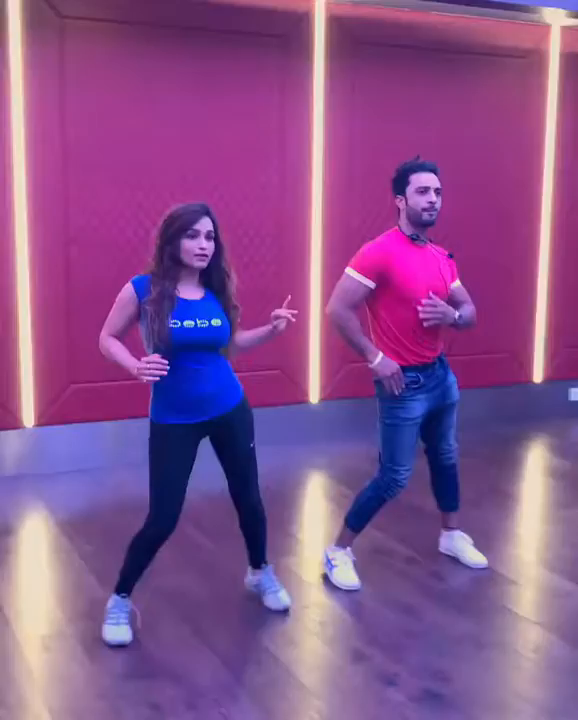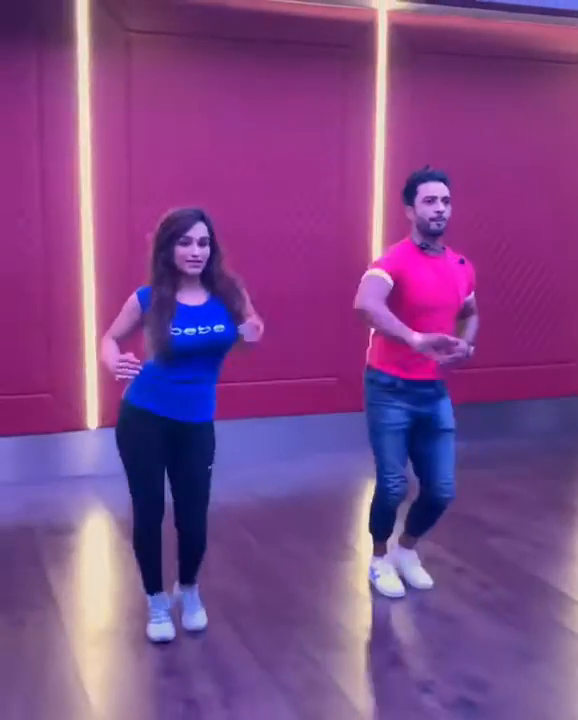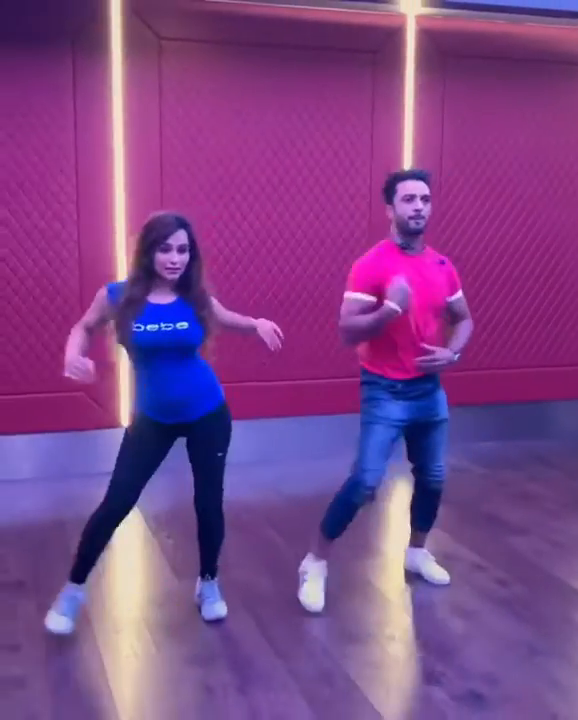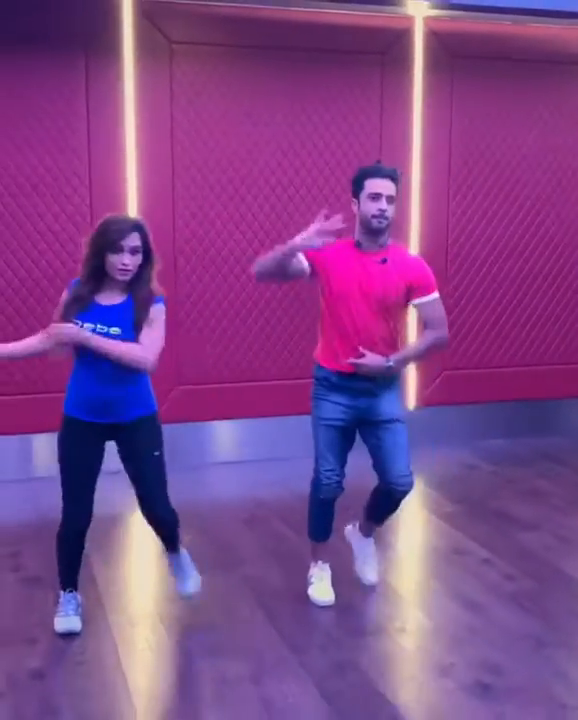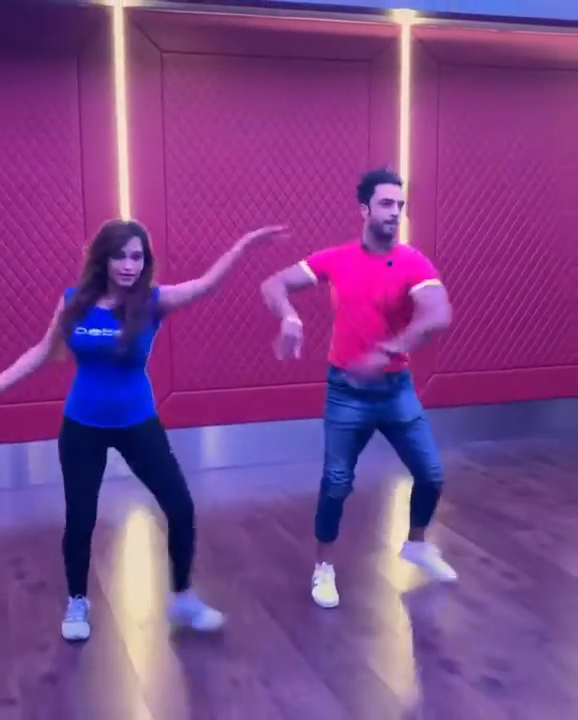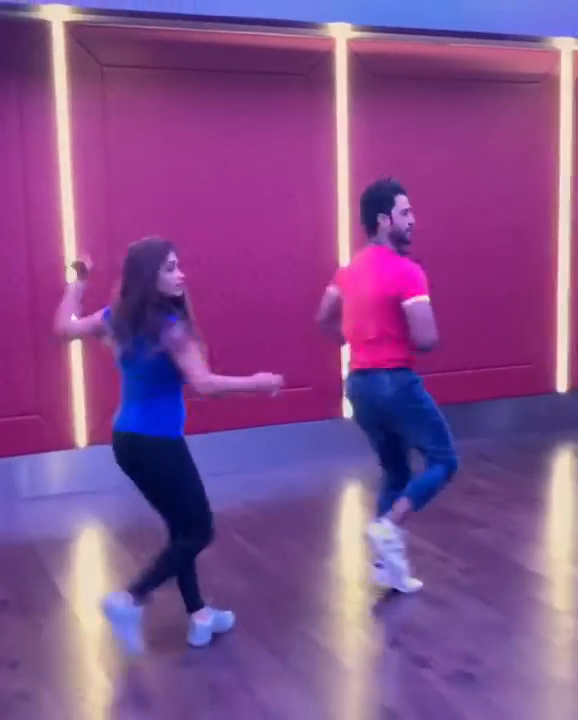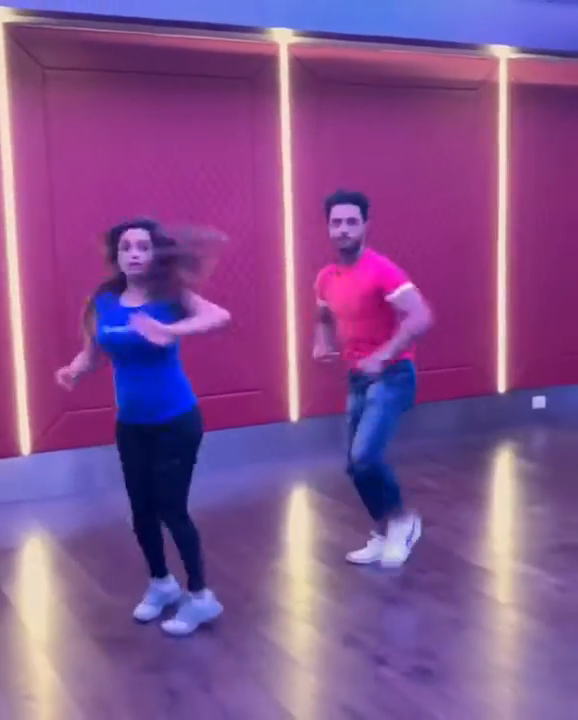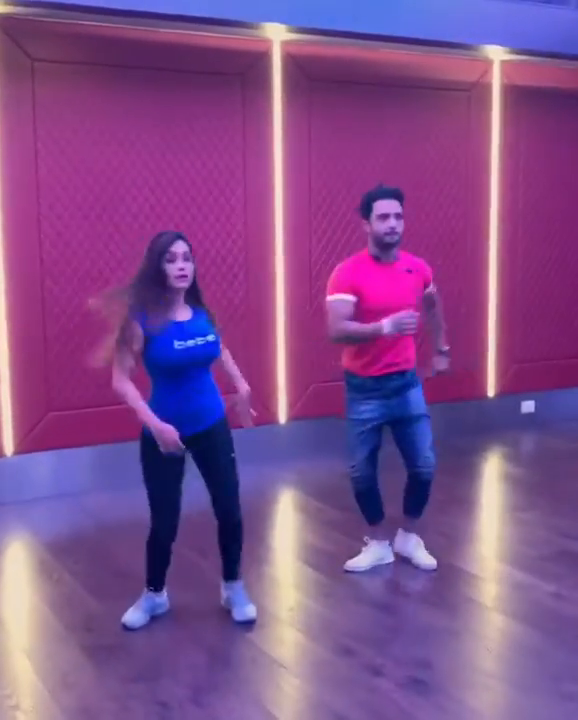
dt=0.4s
person 1, frame 1
left shoulder: (443, 258)
right shoulder: (379, 253)
left elbow: (469, 312)
right elbow: (338, 309)
left wrist: (453, 314)
right wrist: (375, 358)
left hip: (439, 374)
right hip: (400, 381)
left knee: (445, 458)
right knee: (393, 478)
left ankle: (451, 536)
right ankle: (338, 552)
person 1, frame 2
left shoulder: (461, 267)
right shoulder: (395, 261)
left elbow: (470, 315)
right elbow: (366, 302)
left wrist: (466, 343)
right wrist: (412, 337)
left hip: (435, 393)
right hip: (390, 391)
left knee: (441, 490)
right knee: (392, 487)
left ankle: (404, 550)
right ankle: (381, 558)
person 1, frame 3
left shoulder: (443, 267)
right shoulder: (370, 266)
left elbow: (463, 319)
right elbow: (348, 331)
left wrist: (452, 352)
right wrist: (390, 310)
left hip: (429, 389)
right hip: (384, 391)
left knee: (432, 478)
right knee: (365, 483)
left ankle: (417, 552)
right ankle: (315, 563)
person 1, frame 4
left shoulder: (413, 268)
right shoulder: (325, 255)
left elbow: (439, 331)
right elbow: (262, 272)
left wrist: (390, 364)
right wrist: (300, 243)
left hip: (381, 389)
right hip: (332, 387)
left knee: (398, 481)
right knee: (327, 482)
left ankle: (364, 533)
right ankle: (319, 566)
person 1, frame 5
left shoulder: (414, 266)
right shoulder: (334, 260)
left elbow: (439, 317)
right elbow: (273, 285)
left wrist: (386, 351)
right wrist: (288, 318)
left hip: (396, 386)
right hip: (346, 390)
left knee: (432, 474)
right knee: (337, 483)
left ankle: (418, 544)
right ankle: (325, 568)
person 1, frame 6
left shoulder: (351, 270)
right shoulder: (407, 272)
left elbow: (324, 321)
right elbow: (425, 341)
right wrist: (404, 342)
left hip: (361, 384)
right hip: (398, 384)
left knee: (396, 471)
right knee: (443, 463)
left ankle: (391, 561)
right ankle: (388, 528)
person 1, frame 7
left shoulder: (381, 270)
right shoulder: (326, 278)
left elbow: (421, 318)
right elbow: (323, 319)
left wrist: (381, 357)
right wrist: (321, 345)
left hip: (392, 377)
right hip: (360, 381)
left knee: (364, 457)
right knee: (357, 463)
left ankle: (403, 521)
right ankle: (384, 537)
person 1, frame 8
left shoulder: (419, 268)
right shoulder: (346, 273)
left elbow: (434, 305)
right elbow: (337, 330)
left wrist: (441, 348)
right wrist: (386, 326)
left hip: (407, 384)
right hip: (364, 389)
left knee: (423, 468)
right knee: (362, 472)
left ankle: (408, 536)
right ankle: (378, 544)
person 2, frame 1
left shoulder: (218, 293)
right shoulder: (142, 290)
right elbow: (108, 338)
left wrist: (271, 327)
right wrist: (133, 364)
left hip: (230, 410)
right hip: (173, 420)
left knee: (248, 499)
right knee: (162, 520)
left ankle: (261, 574)
right ankle: (119, 602)
person 2, frame 2
left shoulder: (227, 291)
right shoulder: (147, 299)
left elbow: (248, 321)
right elbow: (110, 338)
left wrist: (252, 331)
right wrist: (115, 361)
left hip: (196, 420)
right hip: (143, 415)
left knee: (192, 519)
right knee: (148, 513)
left ankle: (188, 591)
right ankle: (155, 601)
person 2, frame 3
left shoulder: (197, 298)
right shoulder: (118, 296)
left elbow: (232, 322)
right elbow: (83, 328)
left wrist: (258, 325)
right wrist: (73, 357)
left hip: (208, 415)
right hip: (152, 419)
left knee: (209, 504)
right knee: (114, 505)
left ankle: (208, 585)
right ankle: (73, 590)
person 2, frame 4
left shoulder: (152, 303)
right shoulder: (77, 293)
left elbow: (146, 359)
right elbow: (49, 338)
left wrist: (90, 338)
left hip: (137, 420)
right hip: (81, 420)
left knee: (157, 507)
right knee: (76, 514)
left ankle: (177, 555)
right ankle: (68, 597)
person 2, frame 5
left shoulder: (153, 301)
right shoulder: (74, 302)
left elbow: (204, 285)
right elbow: (43, 351)
left wrist: (241, 248)
left hip: (141, 425)
right hip: (82, 427)
left knee: (182, 509)
right knee: (80, 519)
left ankle: (183, 598)
right ankle: (77, 603)
person 2, frame 6
left shoulder: (121, 318)
right shoulder: (171, 324)
left elbow: (66, 326)
right elbow: (201, 384)
left wrist: (76, 283)
right wrist: (254, 382)
left hip: (131, 438)
right hip: (162, 443)
left knee: (184, 525)
right knee: (197, 530)
left ankle: (198, 614)
right ankle: (129, 599)
person 2, frame 7
left shoulder: (173, 296)
right shoulder: (102, 304)
left elbow: (218, 317)
right elbow: (90, 354)
left wrist: (169, 331)
right wrist: (72, 369)
left hip: (177, 419)
right hip: (132, 424)
left knee: (171, 509)
right knee: (142, 510)
left ankle: (201, 598)
right ankle: (164, 583)
person 2, frame 8
left shoulder: (202, 313)
right shoulder: (141, 320)
right elbow: (120, 380)
left wrist: (240, 384)
right wrist: (154, 425)
left hip: (213, 426)
right hip: (166, 433)
left knee: (229, 513)
right knee: (164, 524)
left ankle: (234, 587)
right ankle: (154, 595)
